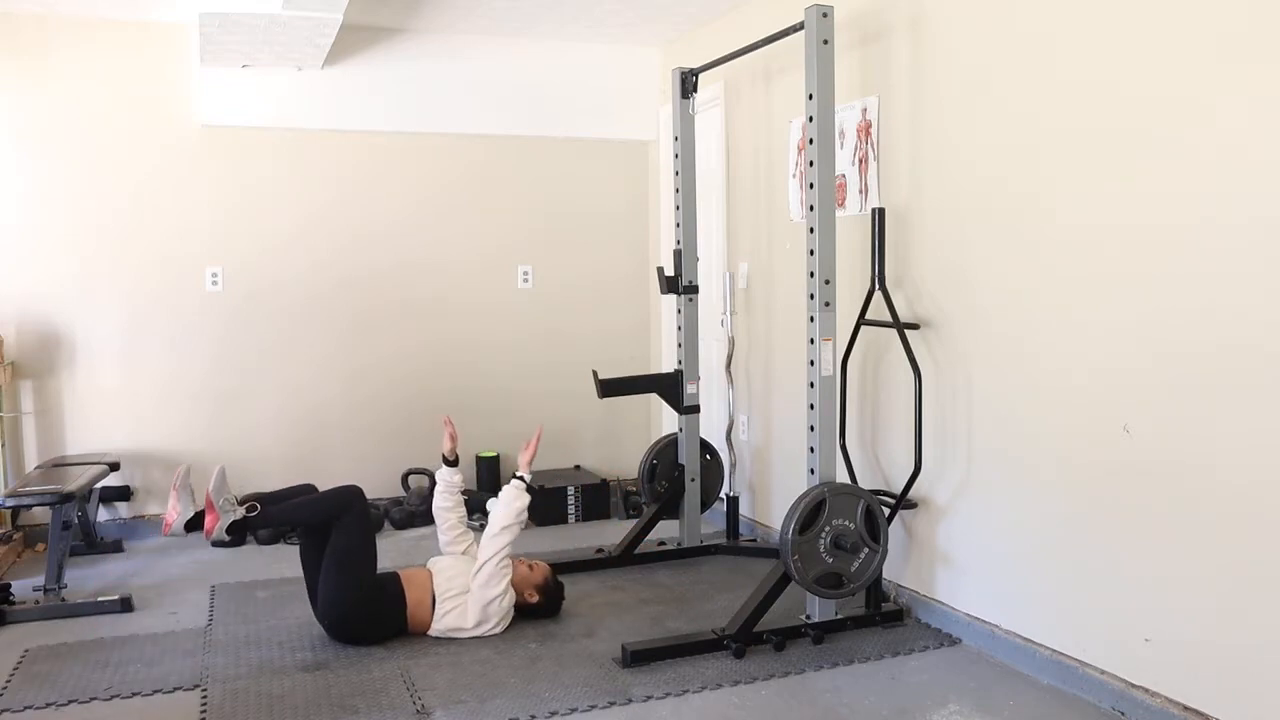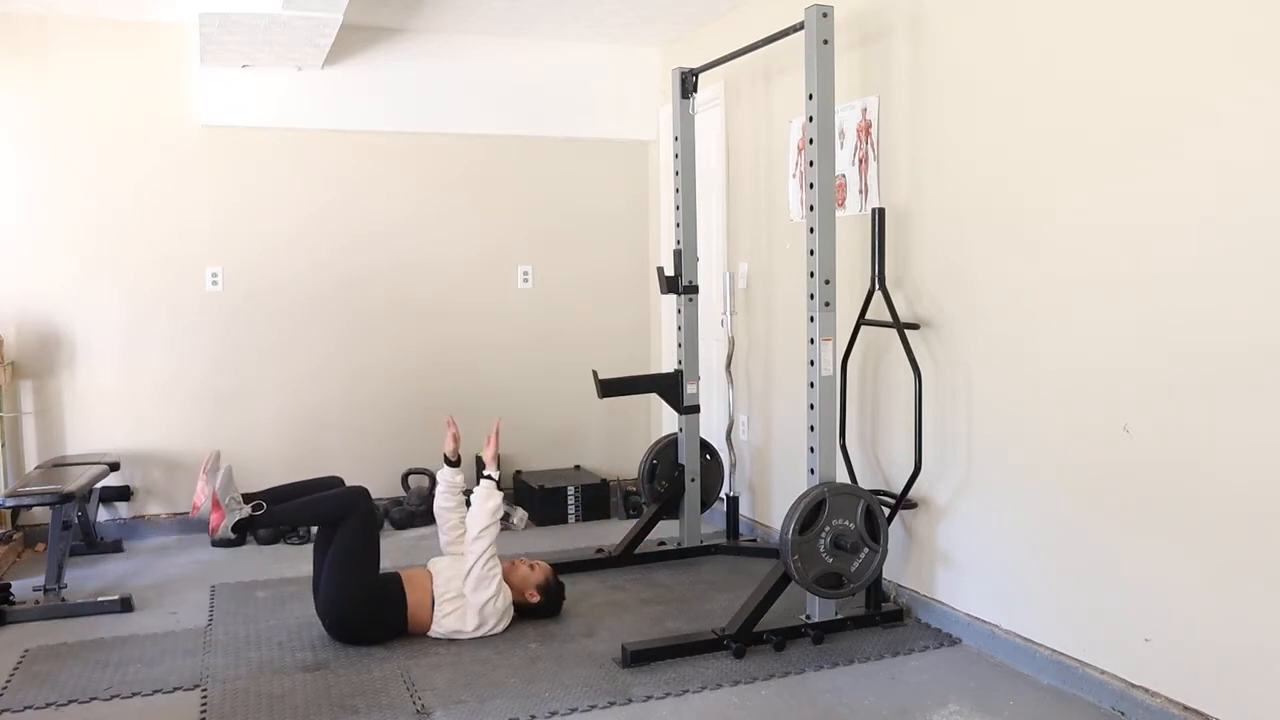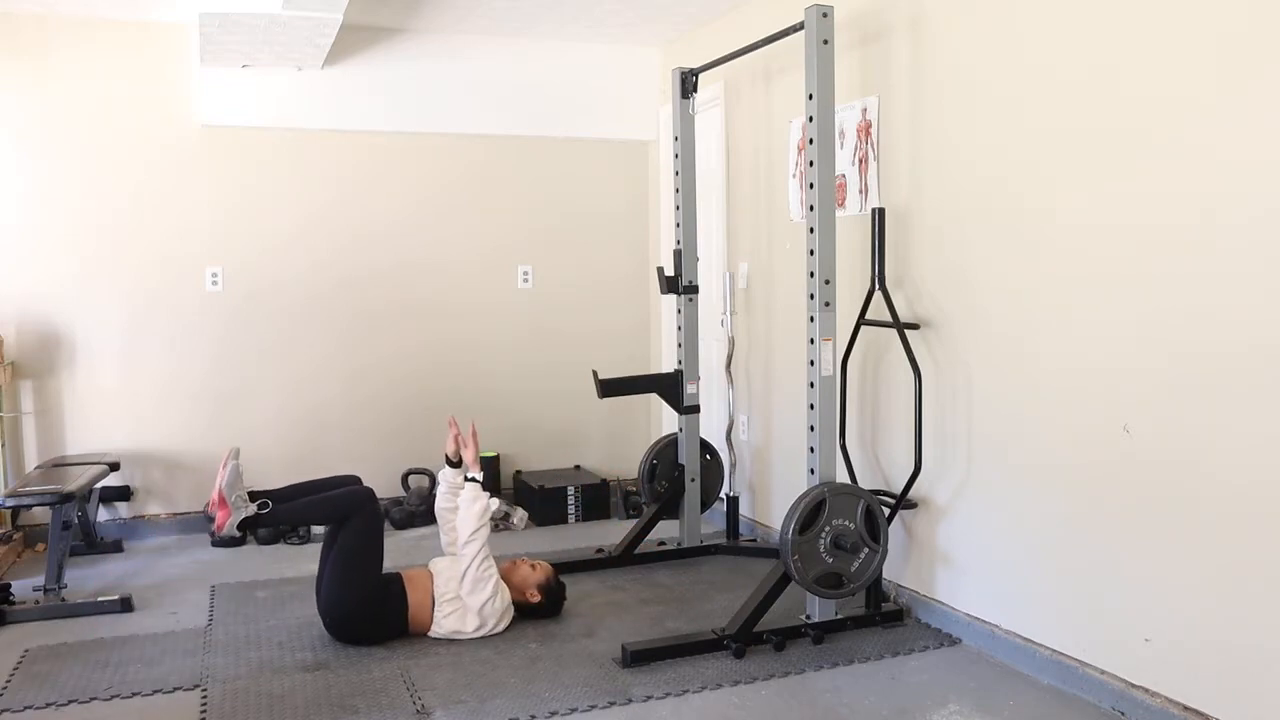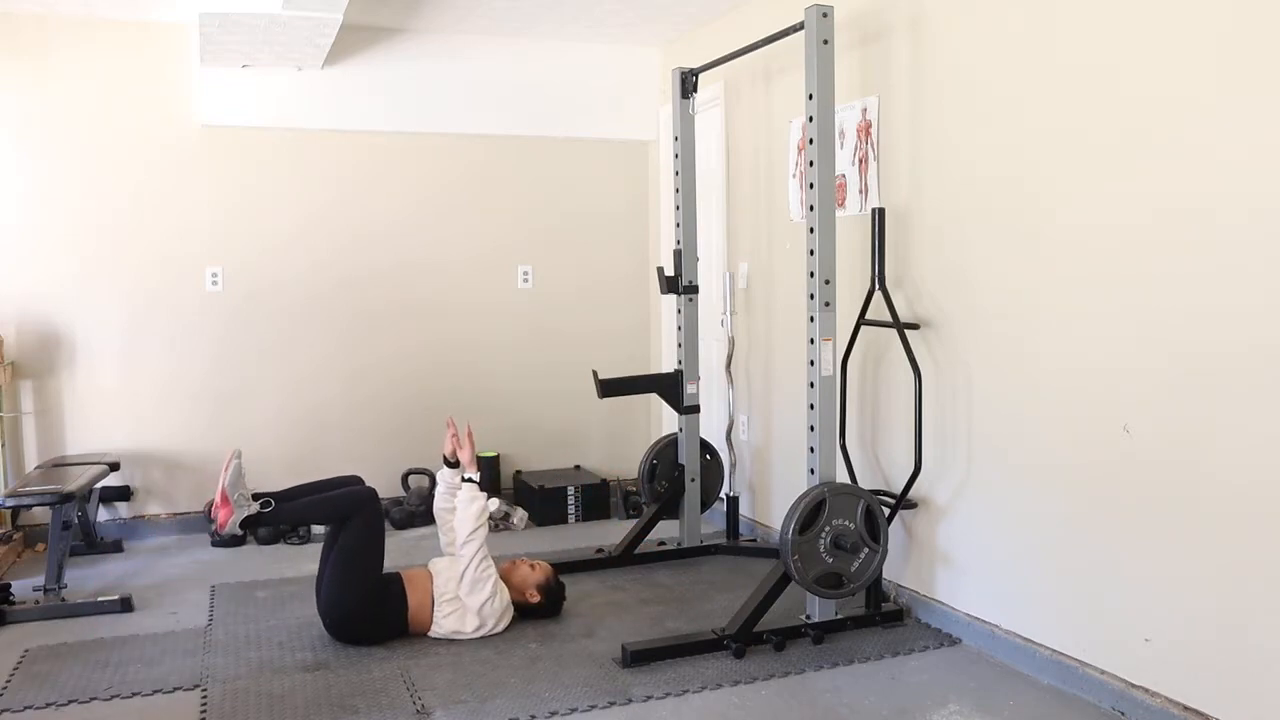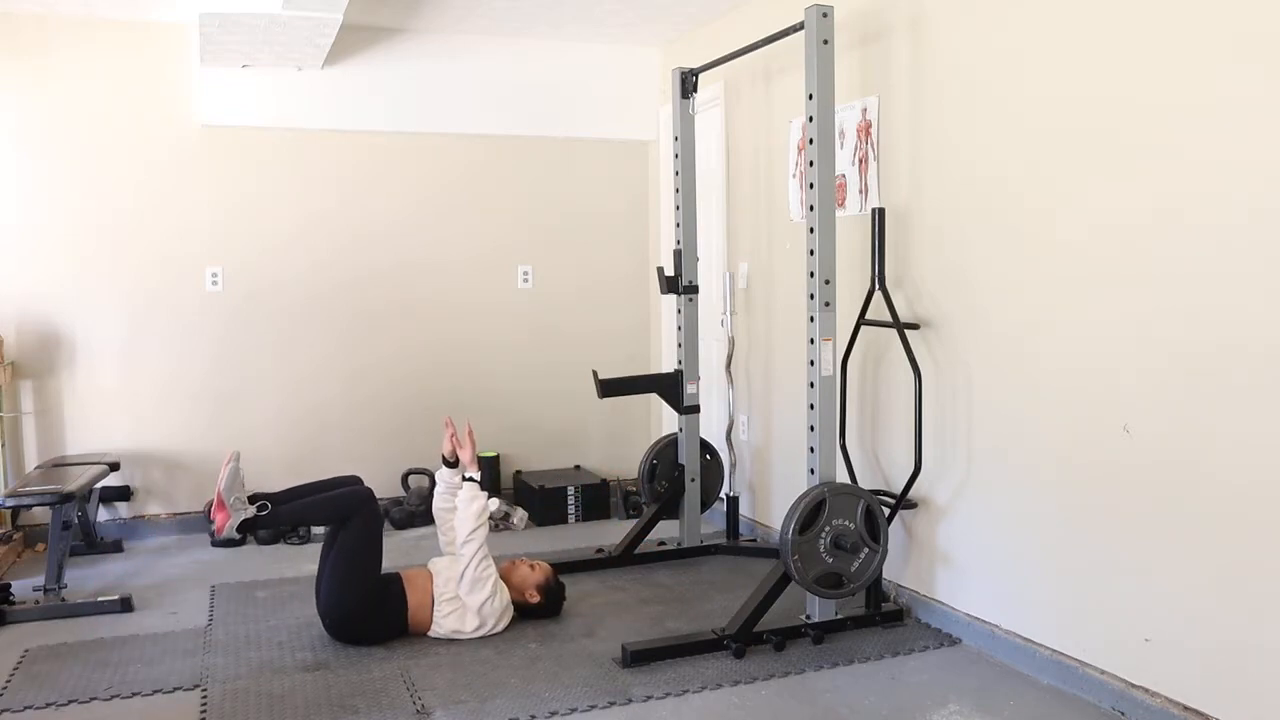
dt=0.2s
person 1, frame 1
left shoulder: (497, 603)
right shoulder: (473, 567)
left elbow: (500, 534)
right elbow: (452, 526)
left wrist: (521, 475)
right wrist: (450, 461)
left hip: (358, 613)
right hip: (349, 602)
left knee: (350, 498)
right knee: (307, 496)
left ankle: (235, 521)
right ankle: (204, 518)
person 1, frame 2
left shoulder: (495, 606)
right shoulder: (474, 573)
left elbow: (481, 537)
right elbow: (454, 527)
left wrist: (491, 471)
right wrist: (451, 462)
left hip: (355, 614)
right hip: (350, 603)
left knee: (358, 499)
right knee: (332, 486)
left ankle: (240, 521)
right ankle: (237, 508)
person 1, frame 3
left shoulder: (493, 605)
right shoulder: (483, 578)
left elbow: (472, 540)
right elbow: (454, 528)
left wrist: (474, 473)
right wrist: (454, 463)
left hip: (355, 613)
right hip: (351, 603)
left knee: (362, 500)
right knee: (350, 486)
left ankle: (245, 518)
right ankle: (247, 504)
person 1, frame 4
left shoulder: (493, 605)
right shoulder: (483, 579)
left elbow: (471, 542)
right elbow: (452, 529)
left wrist: (471, 473)
right wrist: (451, 464)
left hip: (355, 614)
right hip: (350, 601)
left knee: (364, 499)
right knee: (354, 486)
left ankle: (248, 516)
right ankle: (251, 504)
person 1, frame 5
left shoulder: (493, 605)
right shoulder: (482, 579)
left elbow: (471, 541)
right elbow: (451, 528)
left wrist: (471, 472)
right wrist: (450, 463)
left hip: (355, 614)
right hip: (348, 600)
left knee: (361, 499)
right knee: (353, 486)
left ankle: (245, 519)
right ankle: (249, 506)
